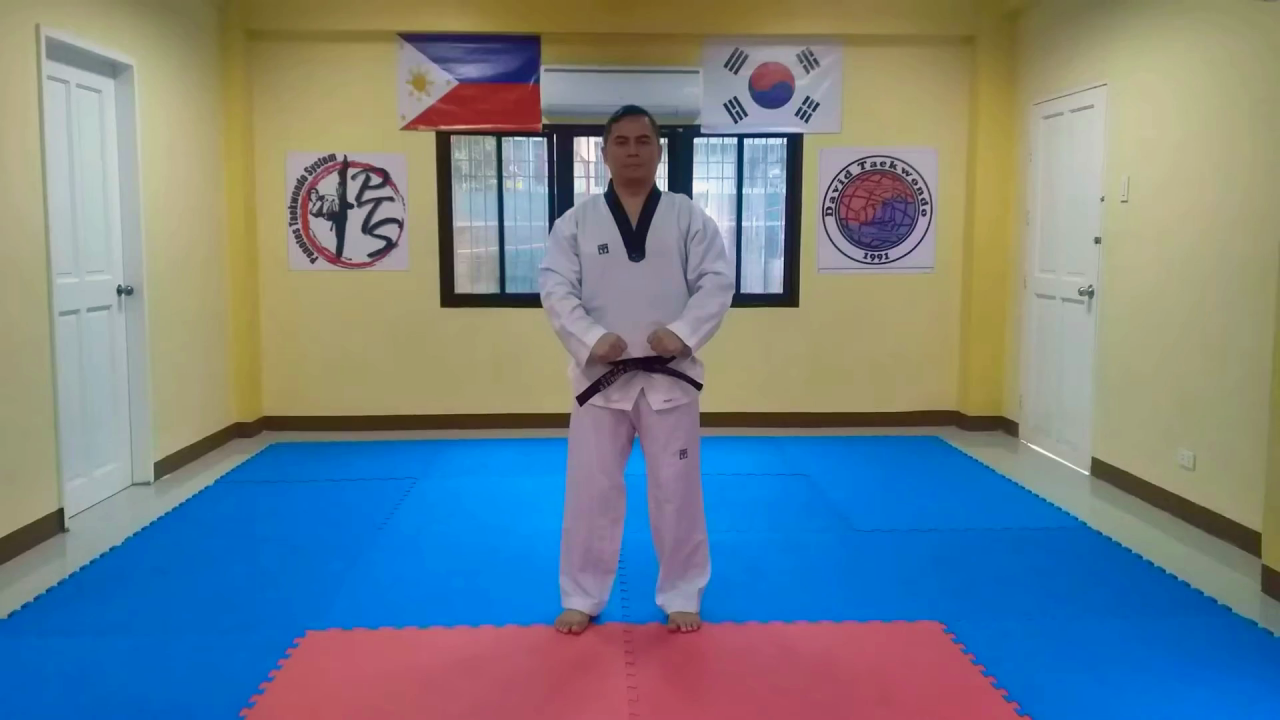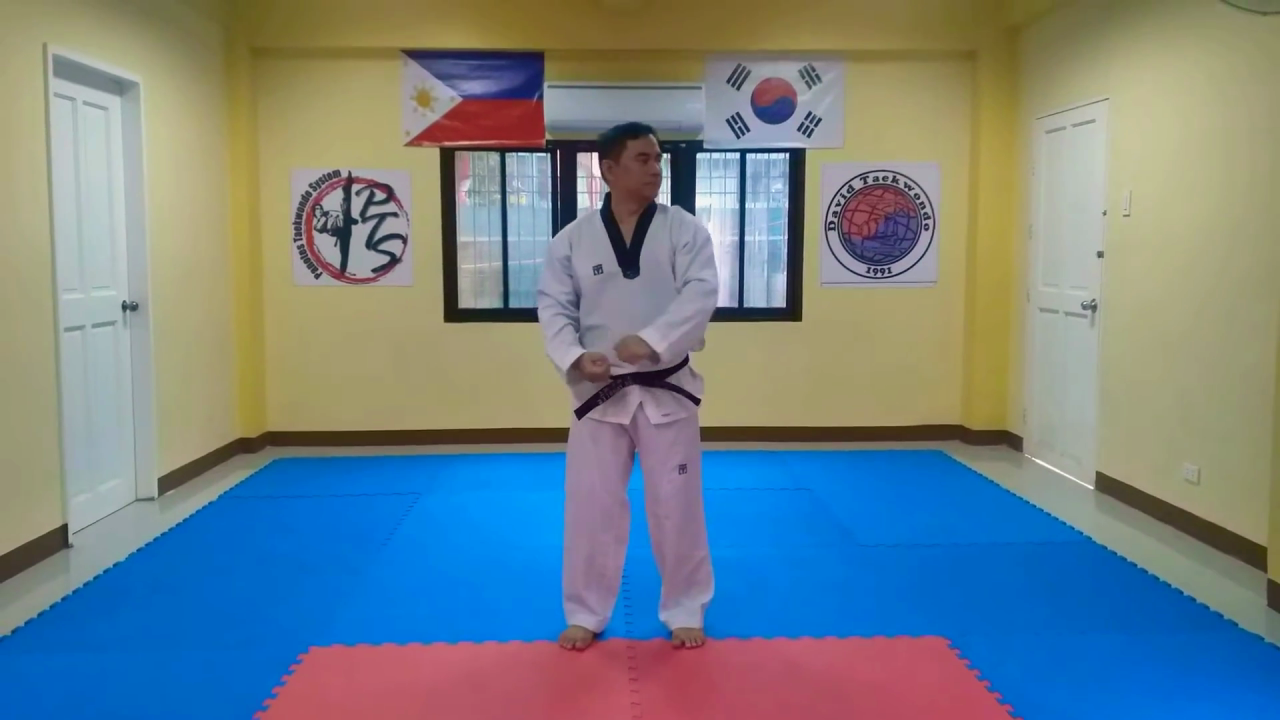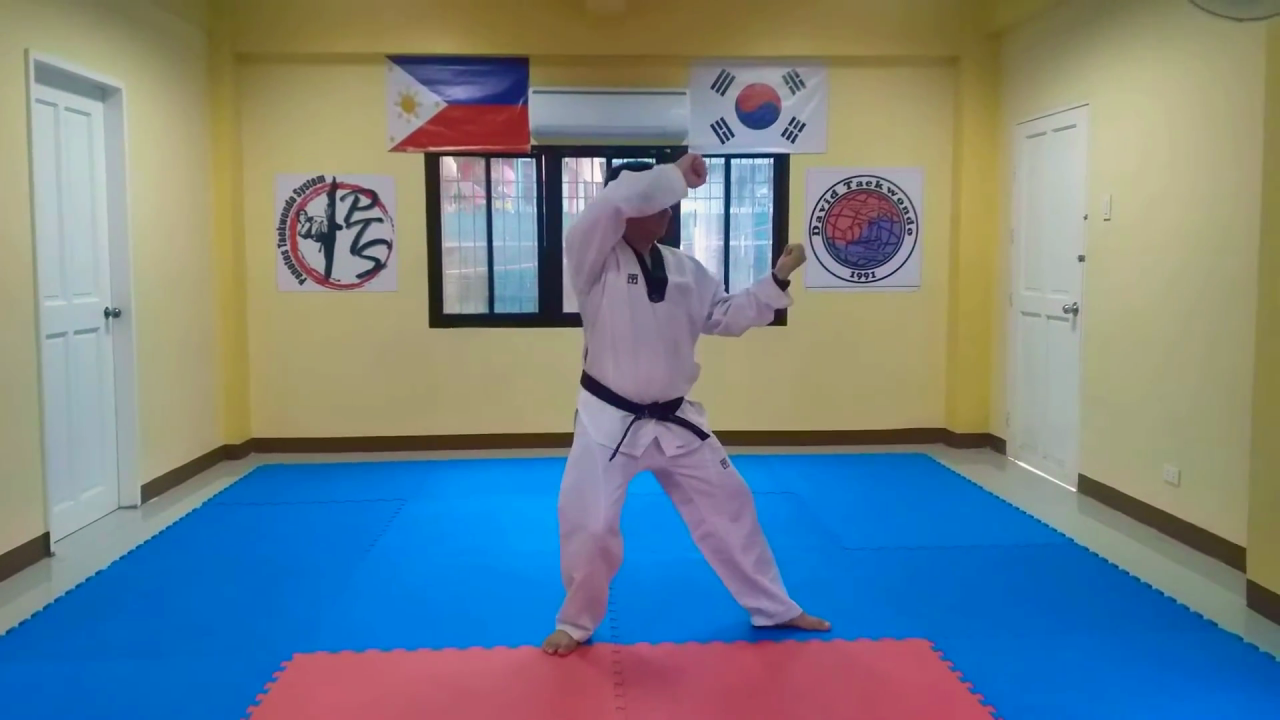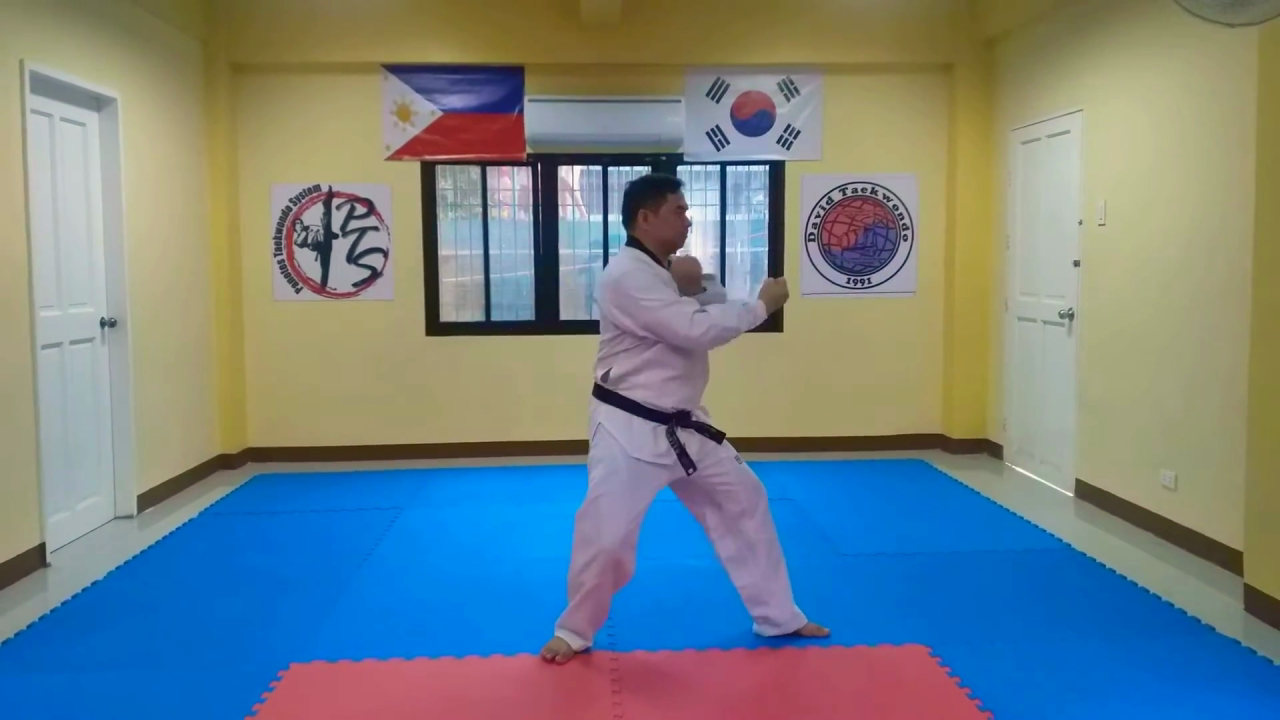
dt=1s
person 1, frame 1
left shoulder: (688, 217)
right shoulder: (577, 221)
left elbow: (718, 282)
right elbow: (555, 288)
left wrist: (683, 333)
right wrist: (590, 339)
left hip: (669, 374)
right hip: (602, 375)
left knee: (677, 489)
right knee: (591, 489)
left ankle: (681, 596)
right ankle: (581, 598)
person 1, frame 2
left shoulder: (683, 229)
right shoulder: (573, 238)
left elbow: (700, 293)
right elbow: (553, 309)
left wrist: (654, 341)
right wrist: (573, 357)
left hip: (667, 389)
right hip: (600, 391)
left knee: (677, 505)
right knee: (592, 505)
left ankle: (684, 612)
right ankle: (585, 614)
person 1, frame 3
left shoulder: (684, 268)
right shoulder: (593, 256)
left elbow: (727, 317)
right elbow: (613, 202)
left wrist: (777, 280)
right wrist: (675, 174)
left hip: (675, 419)
right hip: (610, 419)
left knee: (729, 507)
right knee: (591, 525)
left ankle: (775, 608)
right ankle: (575, 622)
person 1, frame 4
left shoulder: (670, 267)
right shoulder: (627, 276)
left elbow: (717, 316)
right elbow: (695, 329)
left wrist: (697, 289)
right wrist: (762, 304)
left hip: (683, 426)
right hip: (629, 429)
left knee: (744, 504)
right knee: (608, 536)
left ankle: (779, 617)
right ankle: (574, 630)
